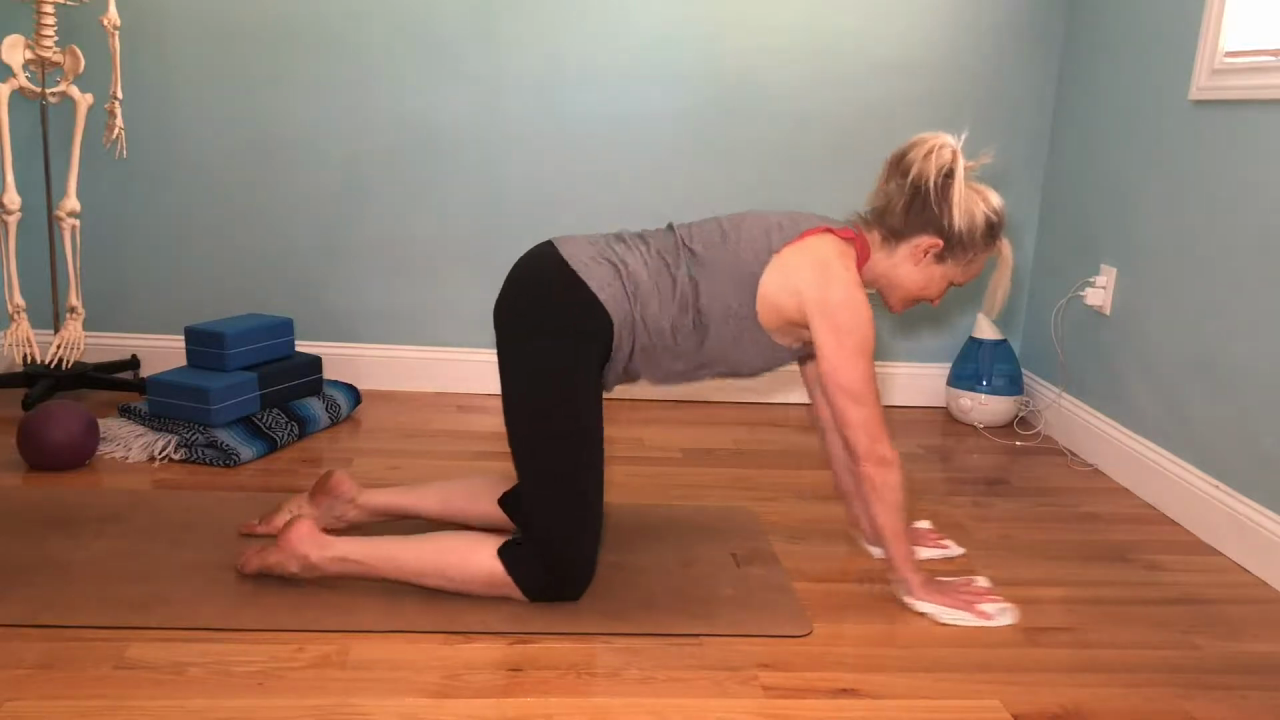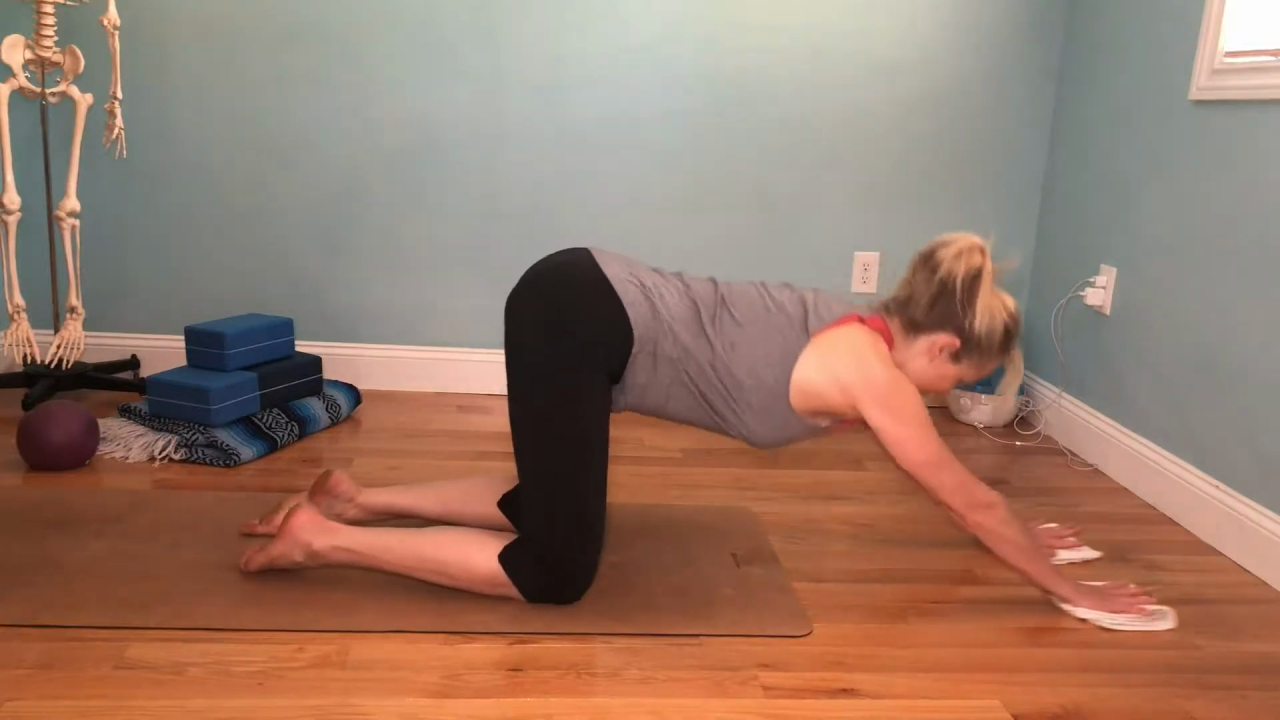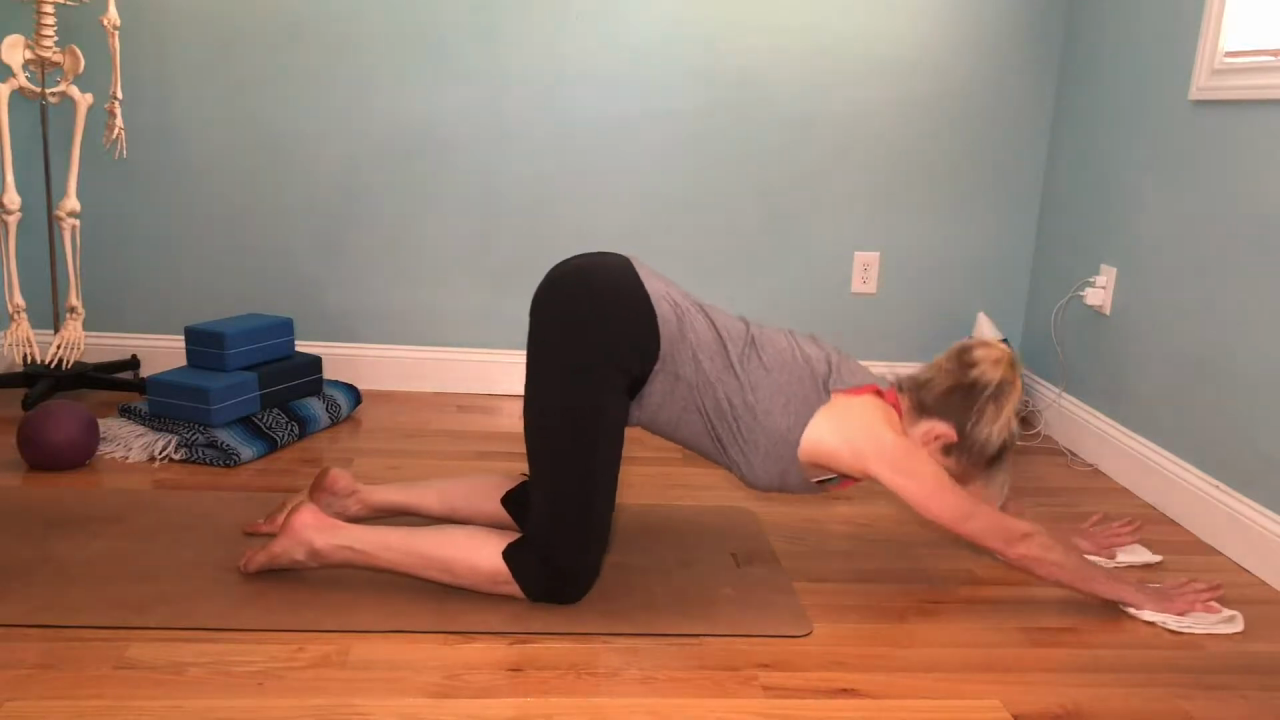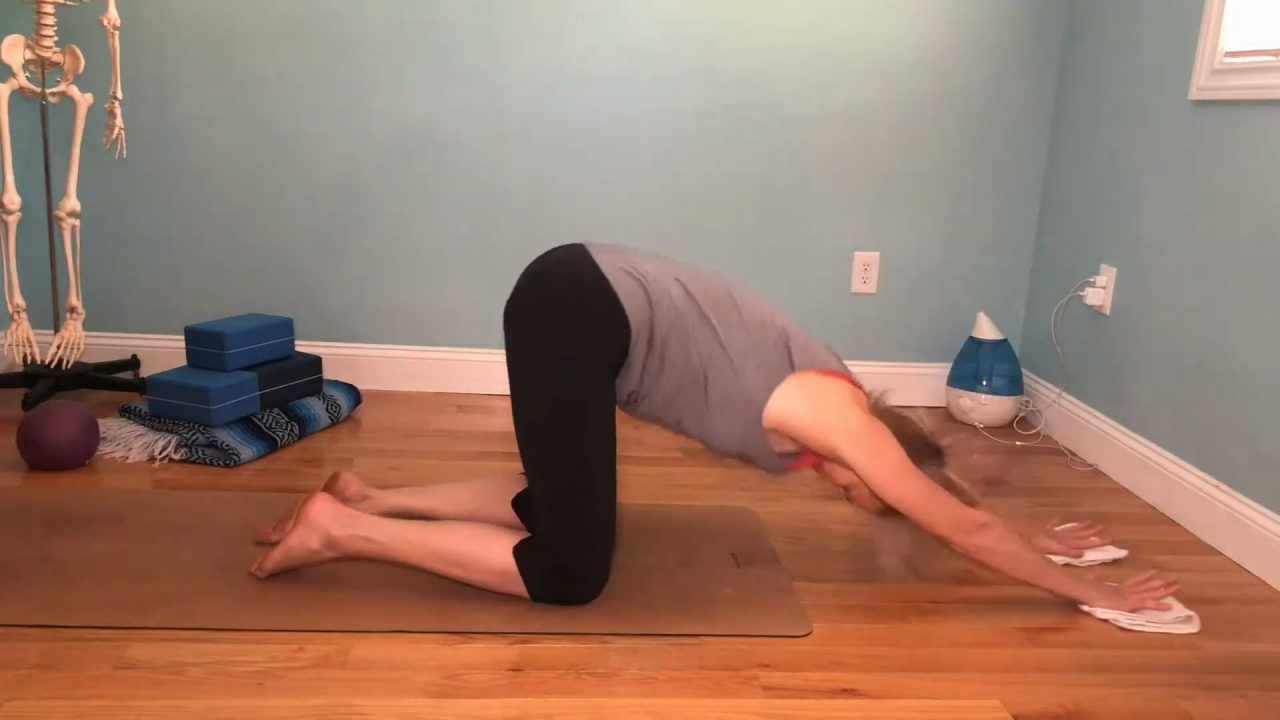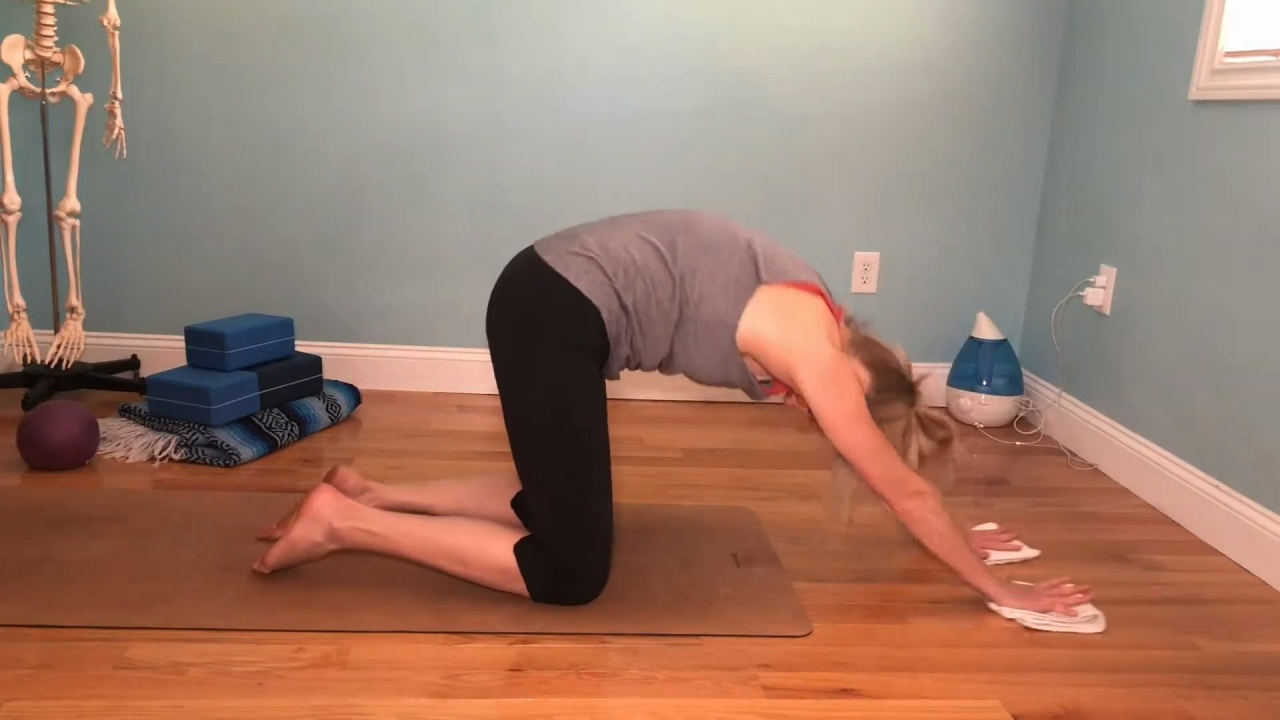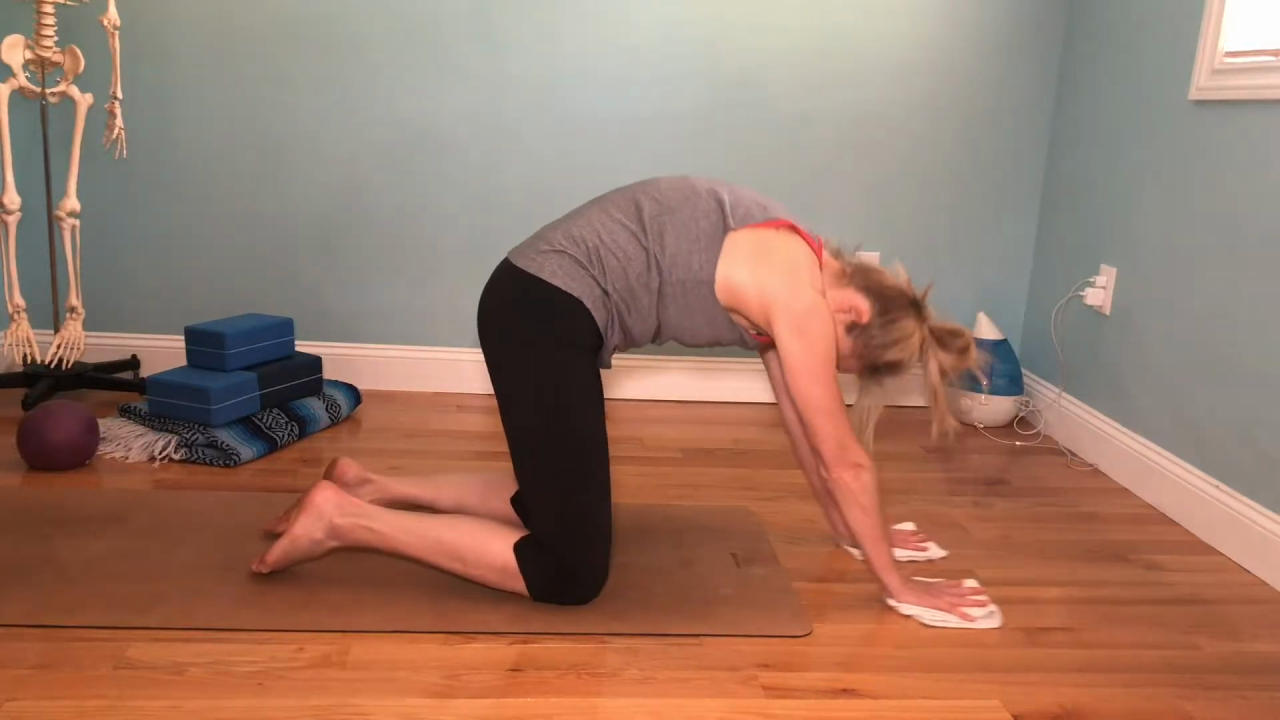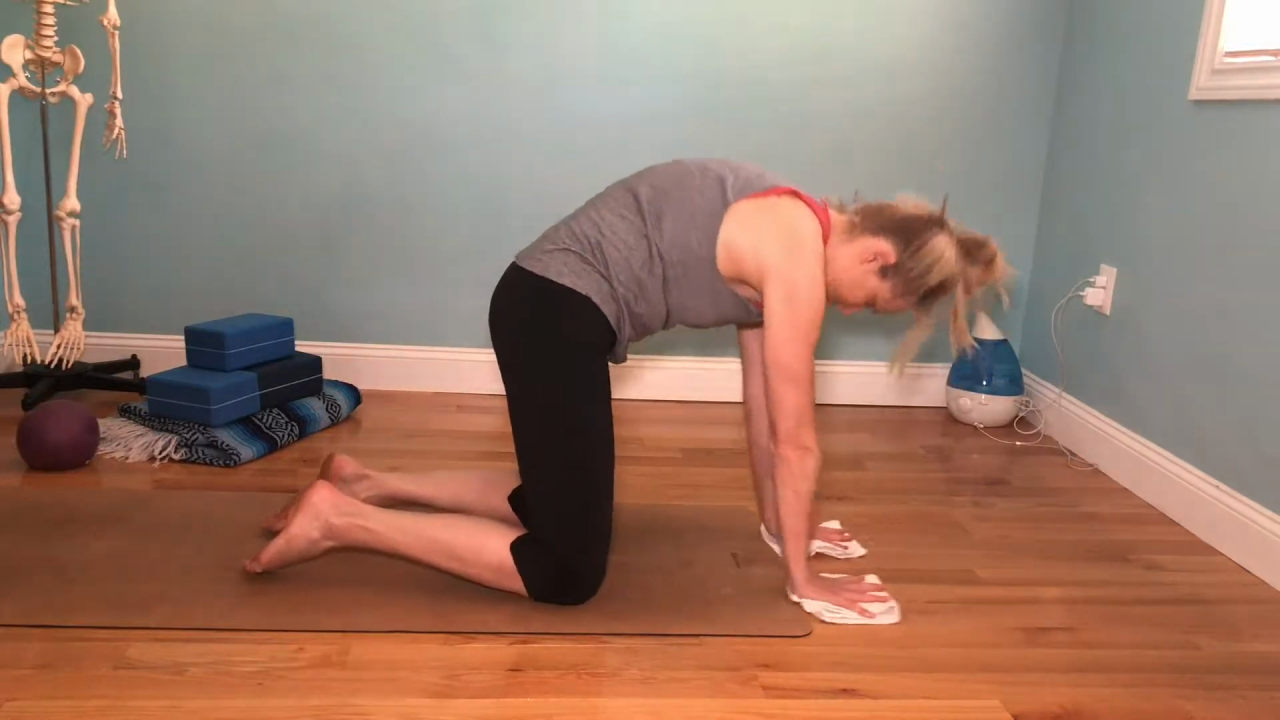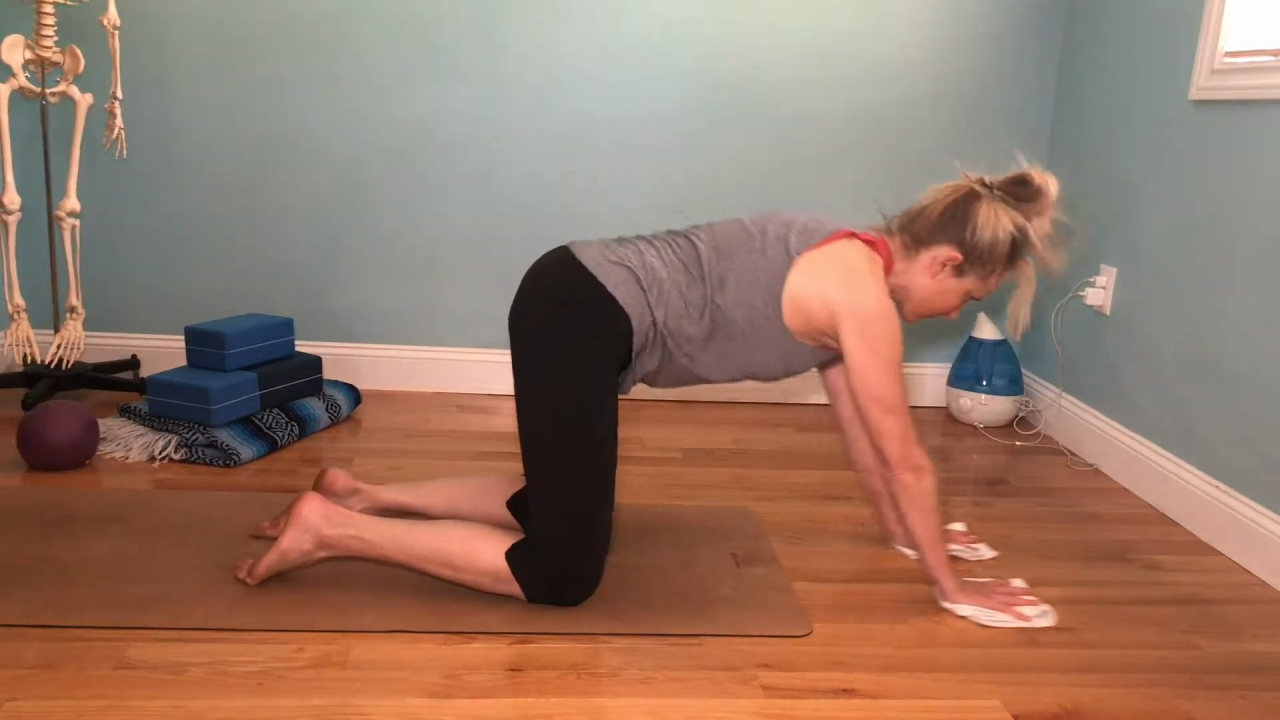
dt=0.3s
person 1, frame 1
left shoulder: (829, 256)
right shoulder: (838, 285)
left elbow: (834, 425)
right elbow: (872, 448)
left wrist: (876, 524)
right wrist: (912, 575)
left hip: (557, 299)
right hip: (564, 319)
left knee: (550, 506)
right knee: (557, 569)
left ankle: (353, 498)
right ankle: (315, 548)
person 1, frame 2
left shoulder: (867, 332)
right shoulder: (871, 369)
left elbow: (952, 487)
right elbow: (969, 496)
left wrist: (1018, 542)
right wrist: (1067, 590)
left hip: (576, 297)
right hip: (580, 324)
left knee: (553, 510)
right knee: (558, 572)
left ankle: (358, 497)
right ankle: (327, 541)
person 1, frame 3
left shoulder: (878, 399)
right shoulder: (874, 440)
left elbow: (997, 520)
right elbow: (1004, 535)
left wrist: (1073, 540)
right wrist: (1139, 594)
left hip: (598, 301)
right hip: (602, 323)
left knee: (554, 501)
right knee: (559, 567)
left ankle: (357, 495)
right ankle: (328, 537)
person 1, frame 4
left shoulder: (836, 399)
right shoulder: (843, 421)
left elbow: (959, 511)
right elbow: (964, 525)
left wrist: (1035, 539)
right wrist: (1092, 593)
left hip: (575, 294)
right hip: (577, 318)
left knee: (558, 507)
right knee: (569, 571)
left ankle: (369, 498)
right ankle: (345, 529)
person 1, frame 5
left shoulder: (811, 321)
right shoulder: (814, 345)
left elbow: (894, 480)
right elbow: (900, 485)
left wrist: (952, 537)
right wrist: (998, 591)
left hip: (548, 296)
right hip: (554, 313)
left knee: (564, 505)
right knee: (572, 571)
left ankle: (370, 494)
right ankle: (347, 523)
person 1, frame 6
left shoulder: (786, 274)
right shoulder: (798, 289)
left elbow: (804, 432)
right elbow: (843, 455)
left wrist: (850, 526)
right wrist: (898, 584)
left hip: (539, 302)
right hip: (545, 314)
left knee: (557, 503)
right knee: (570, 571)
left ankle: (369, 485)
right ankle: (346, 519)
person 1, frame 7
left shoulder: (789, 232)
right shoulder: (796, 252)
left elbow: (764, 404)
right elbow: (794, 437)
left wrist: (780, 522)
right wrist: (805, 576)
left hip: (550, 304)
right hip: (558, 313)
left knee: (557, 502)
right knee: (567, 572)
left ankle: (370, 483)
right ankle: (340, 520)
person 1, frame 8
left shoulder: (847, 275)
right shoulder: (865, 295)
left elbow: (862, 429)
right elbow: (905, 459)
left wrist: (907, 531)
right wrist: (951, 586)
left hip: (573, 305)
right hip: (581, 320)
left knee: (558, 509)
right knee: (563, 574)
left ankle: (362, 496)
right ankle: (332, 529)
